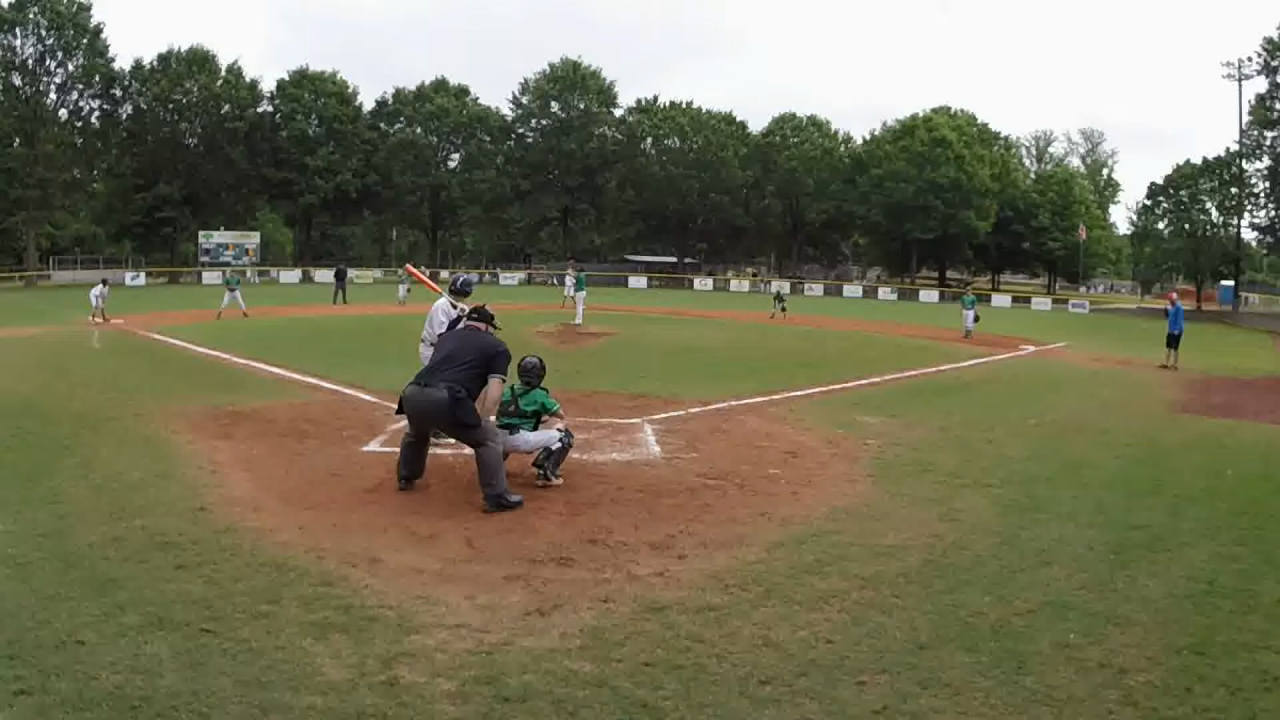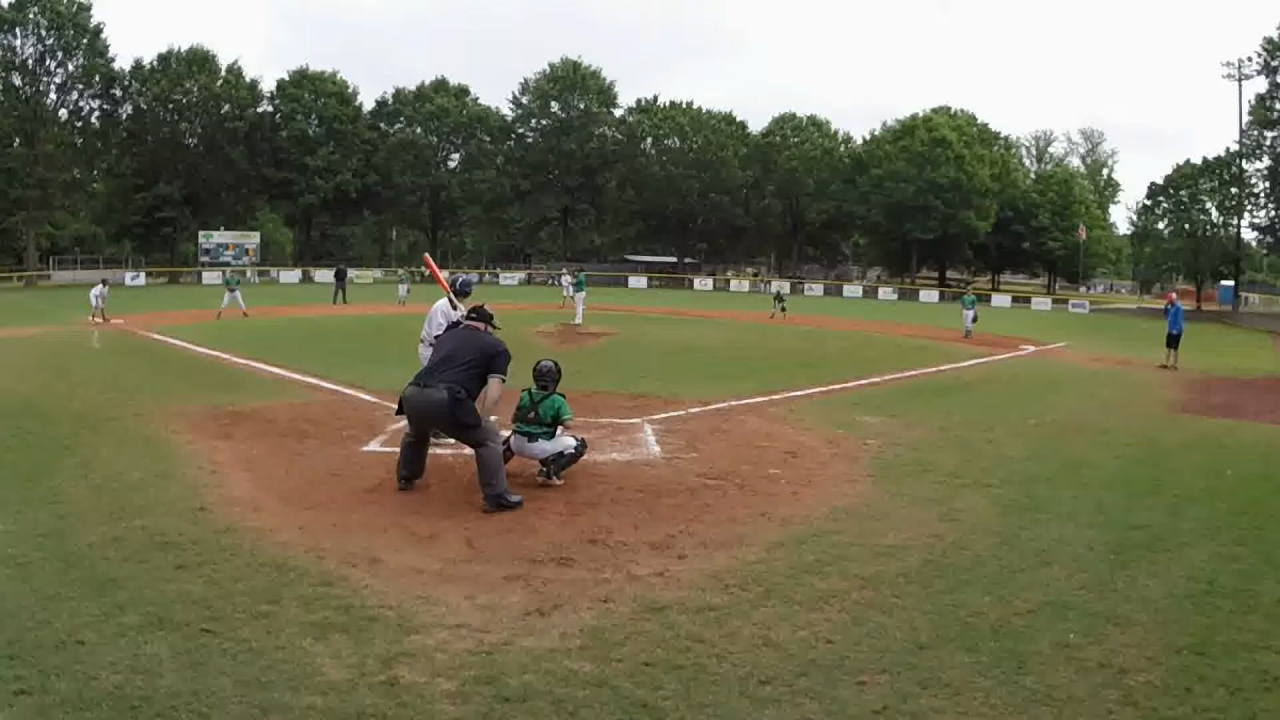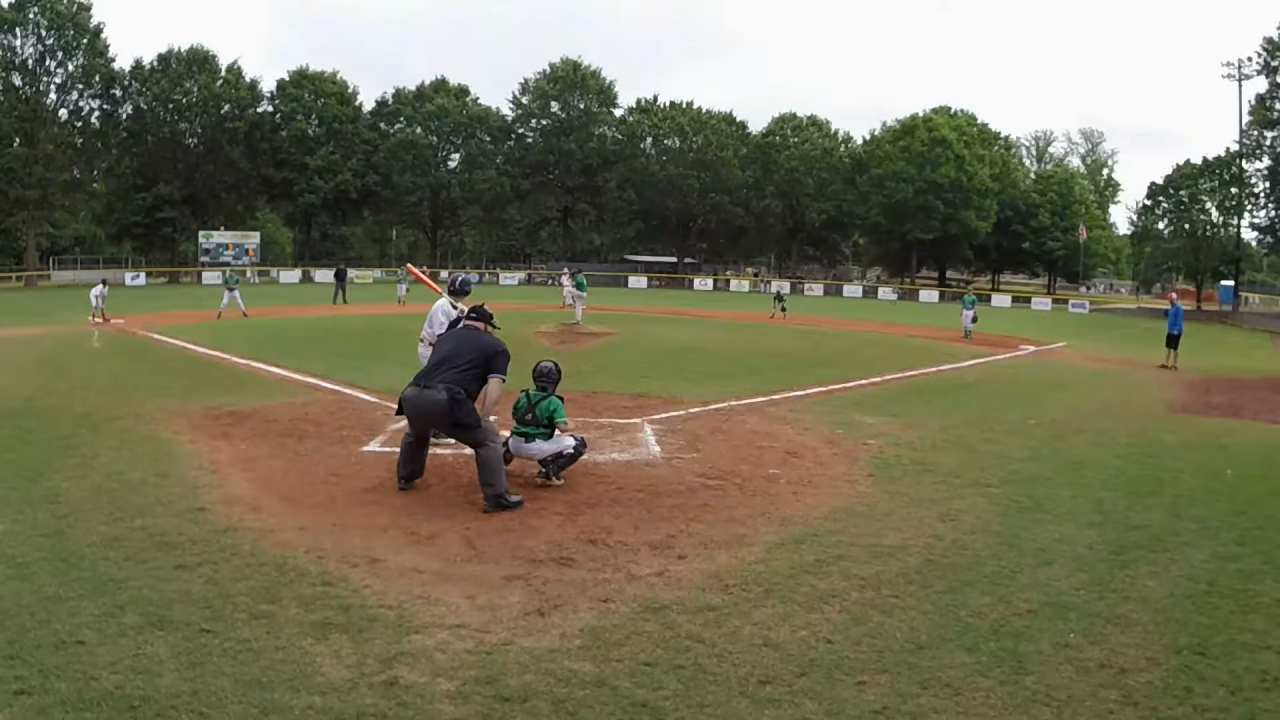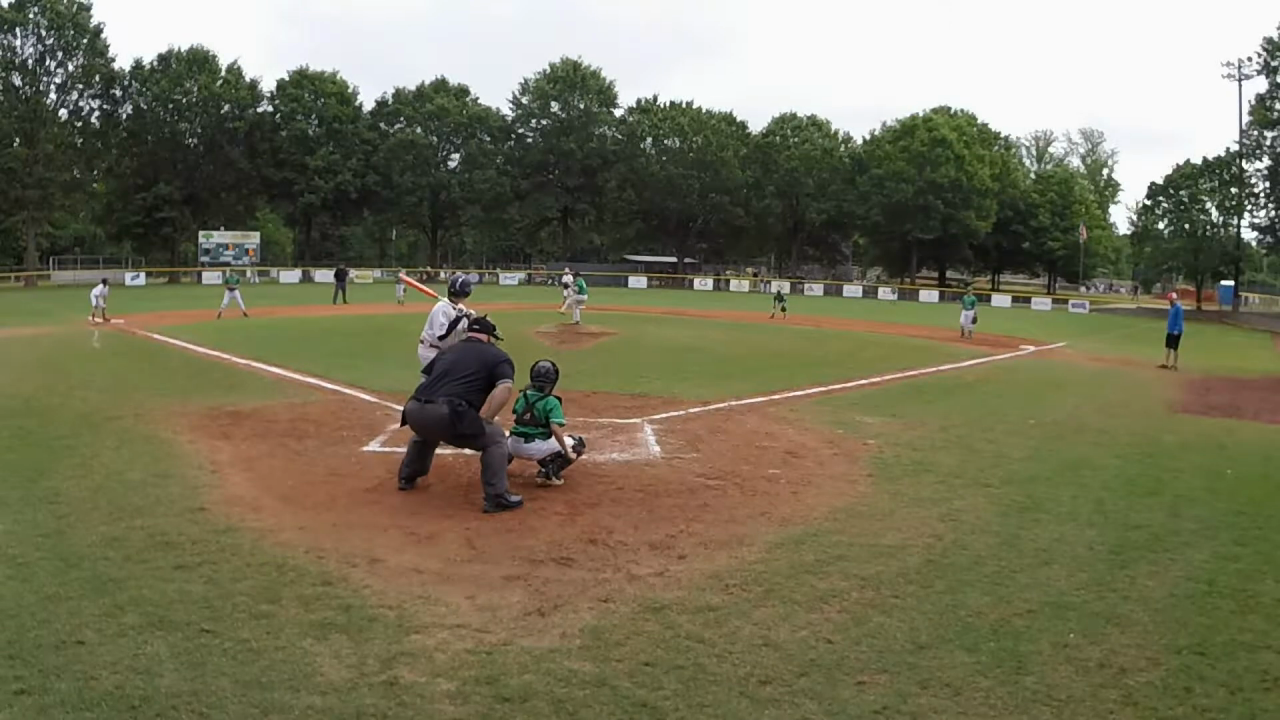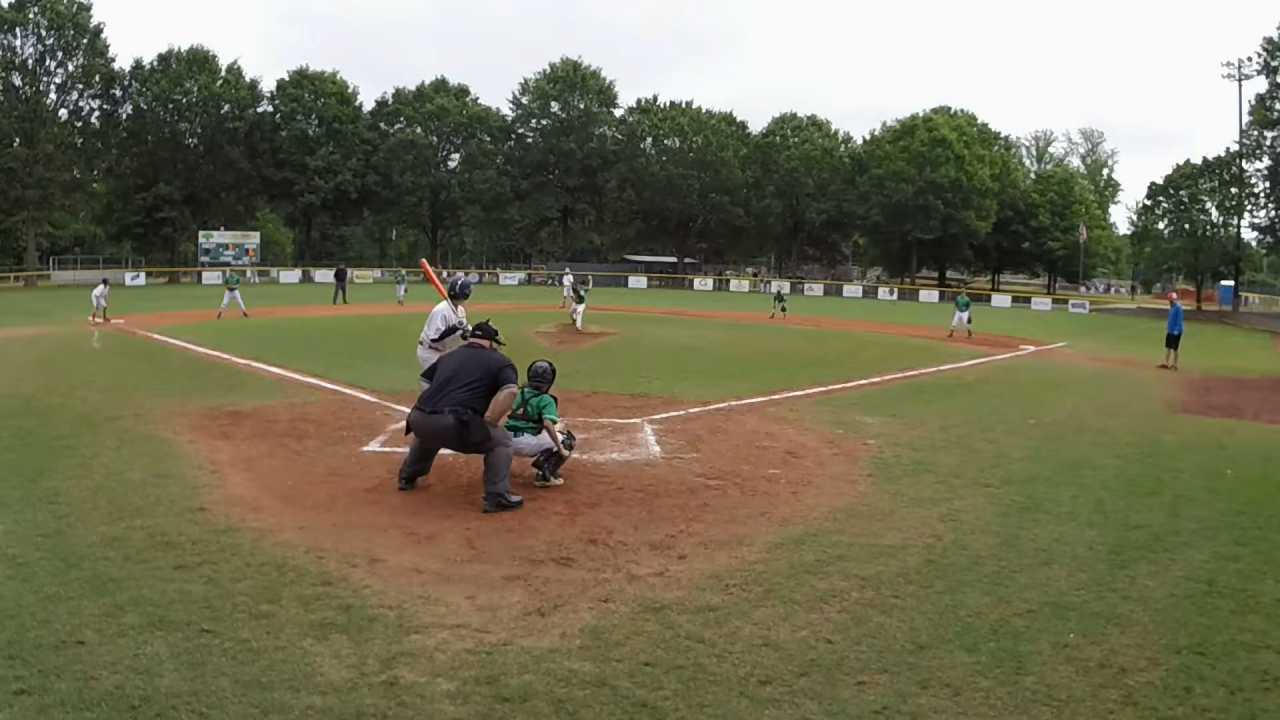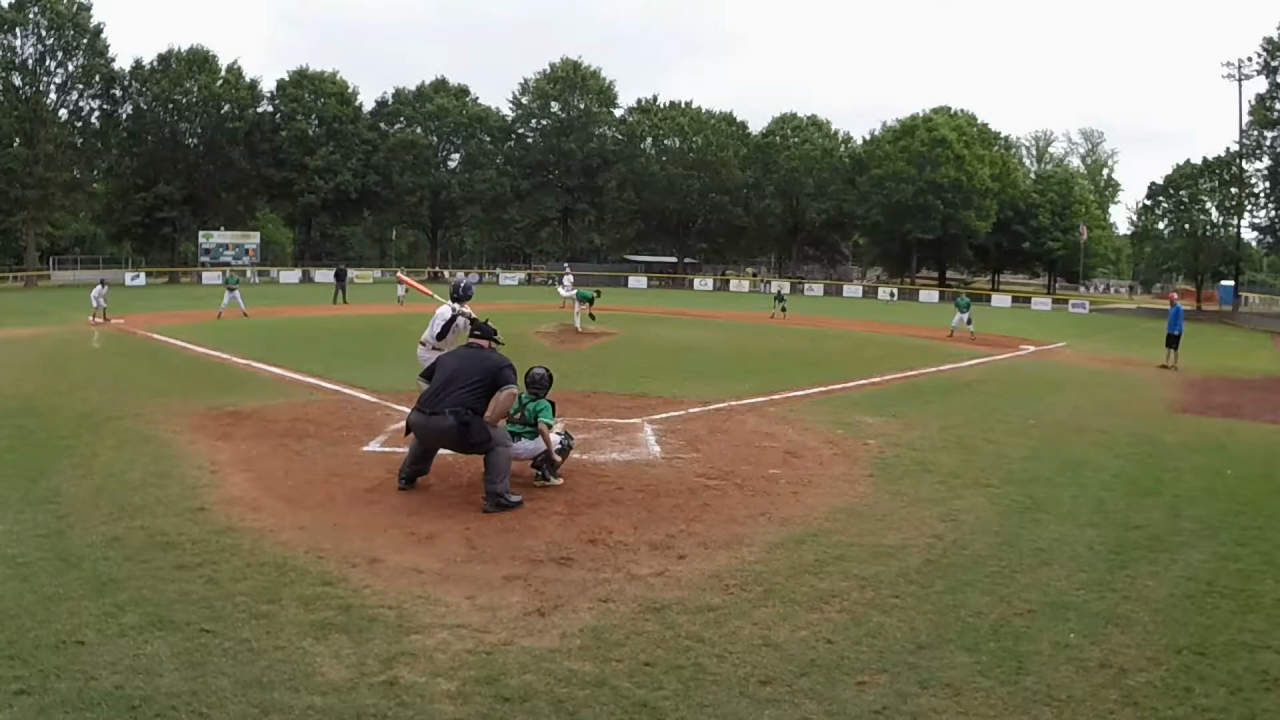
dt=0.4s
person 1, frame 1
left shoulder: (448, 336)
right shoulder: (496, 346)
right elbow: (495, 386)
right wrist: (482, 420)
left hip: (413, 394)
right hip: (445, 399)
left knee: (416, 433)
right knee: (489, 438)
left ankle: (406, 478)
right ankle: (497, 498)
person 1, frame 2
left shoulder: (447, 336)
right shoulder: (495, 345)
right elbow: (494, 386)
right wrist: (482, 421)
left hip: (413, 394)
right hip: (445, 400)
left knee: (416, 433)
right knee: (489, 439)
left ankle: (406, 478)
right ankle: (497, 498)
person 1, frame 3
left shoulder: (446, 336)
right shoulder: (495, 346)
right elbow: (494, 385)
right wrist: (481, 420)
left hip: (412, 395)
right hip: (444, 400)
left knee: (416, 433)
right knee: (489, 439)
left ankle: (405, 478)
right ankle: (497, 498)
person 1, frame 4
left shoulder: (448, 350)
right shoulder: (497, 355)
right elbow: (505, 388)
right wrist: (484, 420)
left hip: (415, 410)
right hip: (446, 414)
left knee: (425, 434)
right knee: (495, 439)
left ankle: (407, 477)
right ankle: (497, 498)
person 1, frame 5
left shoulder: (449, 356)
right shoulder: (499, 361)
left elbow: (424, 380)
right elbow: (510, 392)
right wrist: (489, 423)
left hip: (419, 420)
right hip: (453, 424)
right knee: (501, 440)
left ankle: (407, 477)
right ankle: (497, 498)
person 1, frame 6
left shoulder: (448, 356)
right shoulder: (499, 361)
left elbow: (423, 381)
right elbow: (510, 393)
right wrist: (489, 423)
left hip: (419, 421)
right hip: (453, 426)
right knee: (501, 440)
left ankle: (407, 477)
right ankle: (497, 497)
